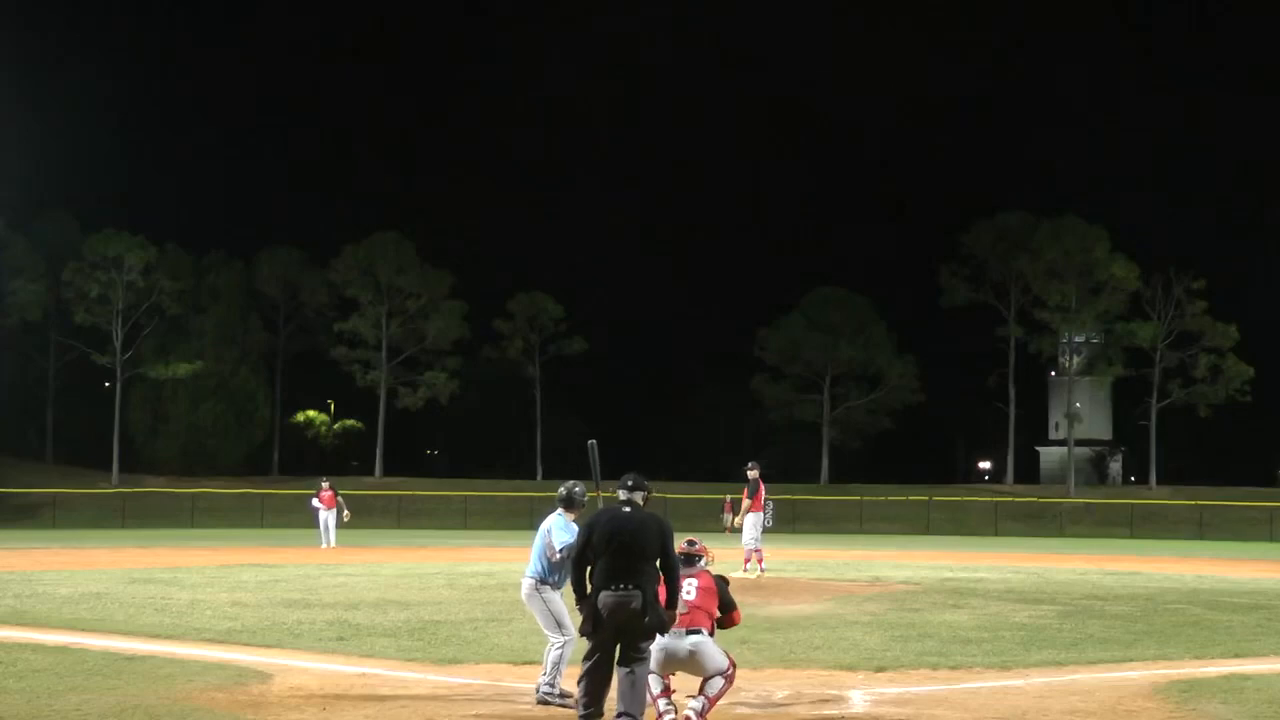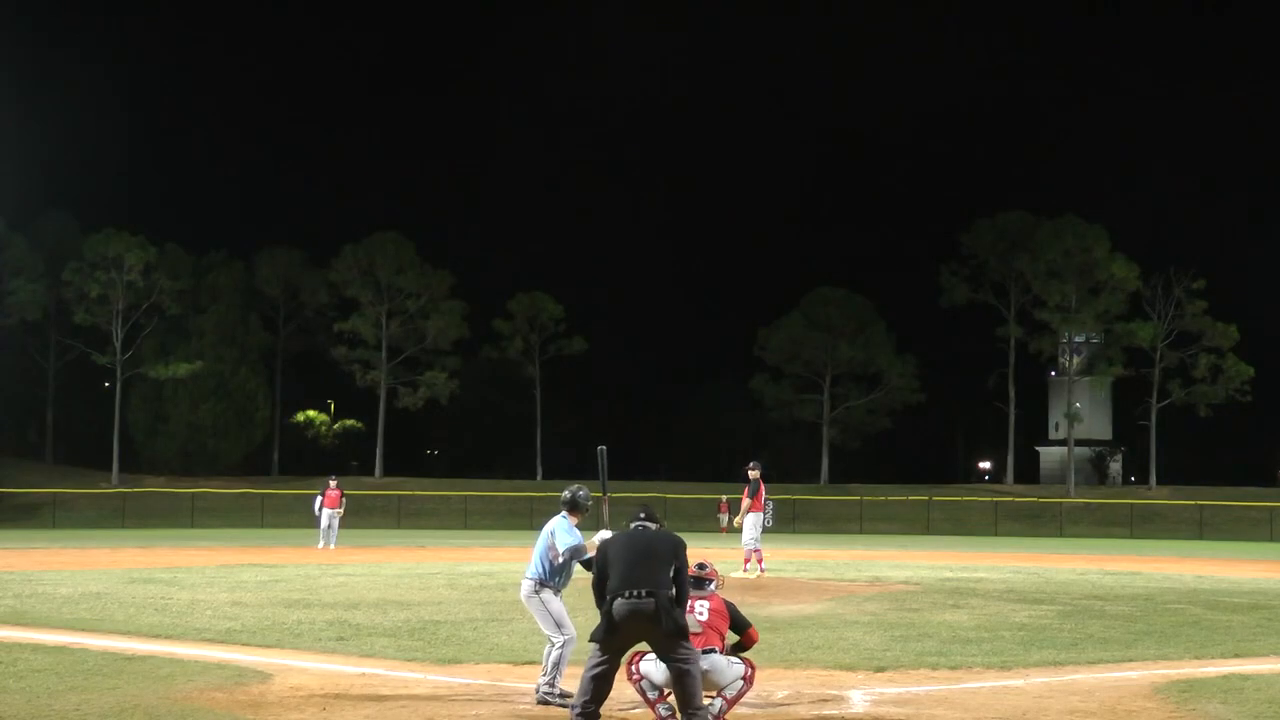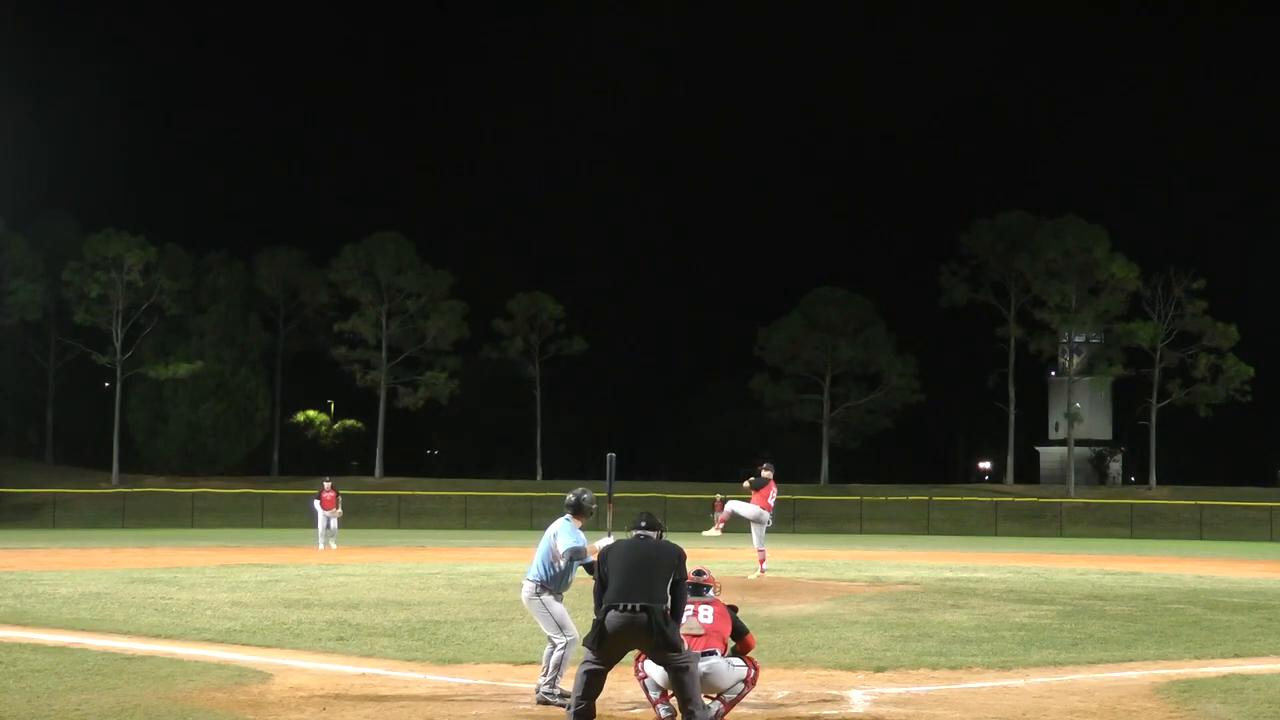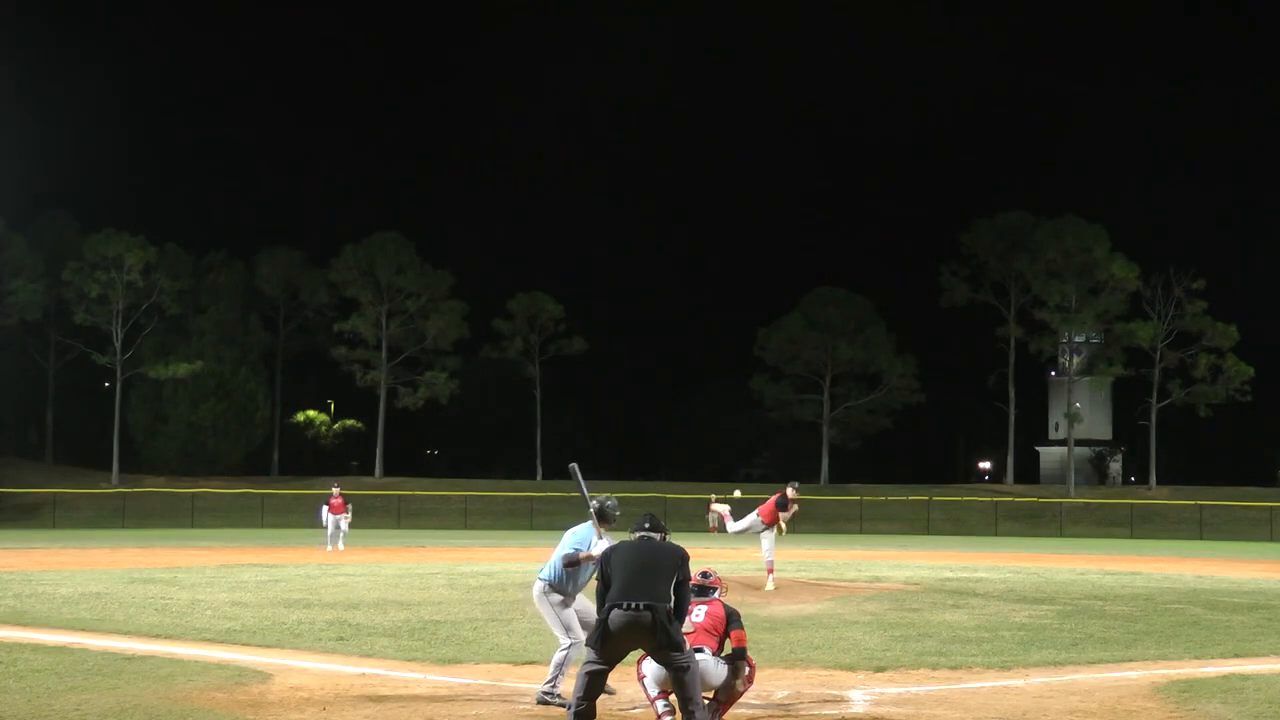
dt=1s
person 1, frame 1
left shoulder: (569, 525)
right shoulder: (557, 521)
right elbow: (567, 550)
left hip: (547, 587)
right hip: (539, 587)
left knee: (558, 636)
right knee: (565, 636)
left ankle: (547, 683)
right ankle: (548, 691)
person 1, frame 2
left shoulder: (571, 529)
right shoulder: (561, 524)
left elbow: (589, 565)
right elbow: (572, 553)
right wrist: (596, 540)
left hip: (547, 589)
right hip: (538, 589)
left knee: (559, 637)
right knee: (566, 636)
left ankle: (546, 685)
right ankle: (547, 692)
person 1, frame 3
left shoulder: (577, 533)
right shoulder: (564, 526)
left elbow: (591, 568)
right elbow: (571, 554)
right wrist: (599, 545)
left hip: (547, 591)
right hip: (539, 591)
left knee: (558, 638)
right knee: (568, 637)
left ankle: (545, 684)
right ankle: (547, 691)
person 1, frame 4
left shoulder: (601, 539)
right shoulder: (582, 533)
right elbow: (566, 560)
right wrist: (592, 554)
left hip: (567, 592)
right hip: (549, 591)
left knee: (597, 626)
right knee: (573, 639)
right ankle: (548, 692)
person 2, frame 1
left shoulder: (596, 520)
right shoulder: (658, 524)
left elbow: (578, 562)
right elbow: (670, 568)
left wrist: (581, 598)
right wrist: (671, 606)
left hip: (604, 599)
right hip: (641, 601)
left knee: (596, 660)
right knee: (635, 662)
person 2, frame 2
left shoulder: (609, 544)
right shoulder: (673, 541)
left elbow: (598, 584)
right elbow: (682, 583)
left wrist: (607, 614)
right wrist: (676, 616)
left hip: (620, 607)
right hip: (659, 608)
left knee: (600, 663)
right knee: (684, 661)
person 2, frame 3
left shoulder: (609, 551)
right shoulder: (674, 552)
left elbow: (598, 597)
right elbow: (679, 598)
left wrist: (604, 624)
right wrist: (671, 629)
left hip: (614, 619)
right hip: (653, 620)
left knee: (592, 665)
right knee: (683, 665)
person 2, frame 4
left shoulder: (612, 552)
right shoulder: (677, 553)
left elbow: (601, 595)
right elbow: (683, 597)
left wrist: (605, 625)
right wrist: (674, 628)
left hip: (617, 617)
right hip: (656, 619)
left knee: (593, 666)
right knee: (684, 665)
person 3, frame 1
right shoulder: (713, 580)
right elbow: (734, 618)
left hip: (663, 641)
right hip: (697, 643)
left knee: (651, 669)
right knee: (726, 670)
person 3, frame 2
right shoulder: (723, 604)
right elbow: (752, 637)
right wrist: (729, 650)
right hip: (711, 665)
left knee: (634, 665)
right knee: (746, 670)
person 3, frame 3
right shoulder: (723, 609)
right elbow: (748, 643)
right wrist: (725, 657)
right hip: (713, 668)
left knee: (642, 662)
right knee: (751, 669)
person 3, frame 4
right shoulder: (725, 610)
right elbow: (739, 643)
right wrist: (739, 679)
right hip: (703, 666)
left knee: (645, 663)
right knee: (746, 666)
